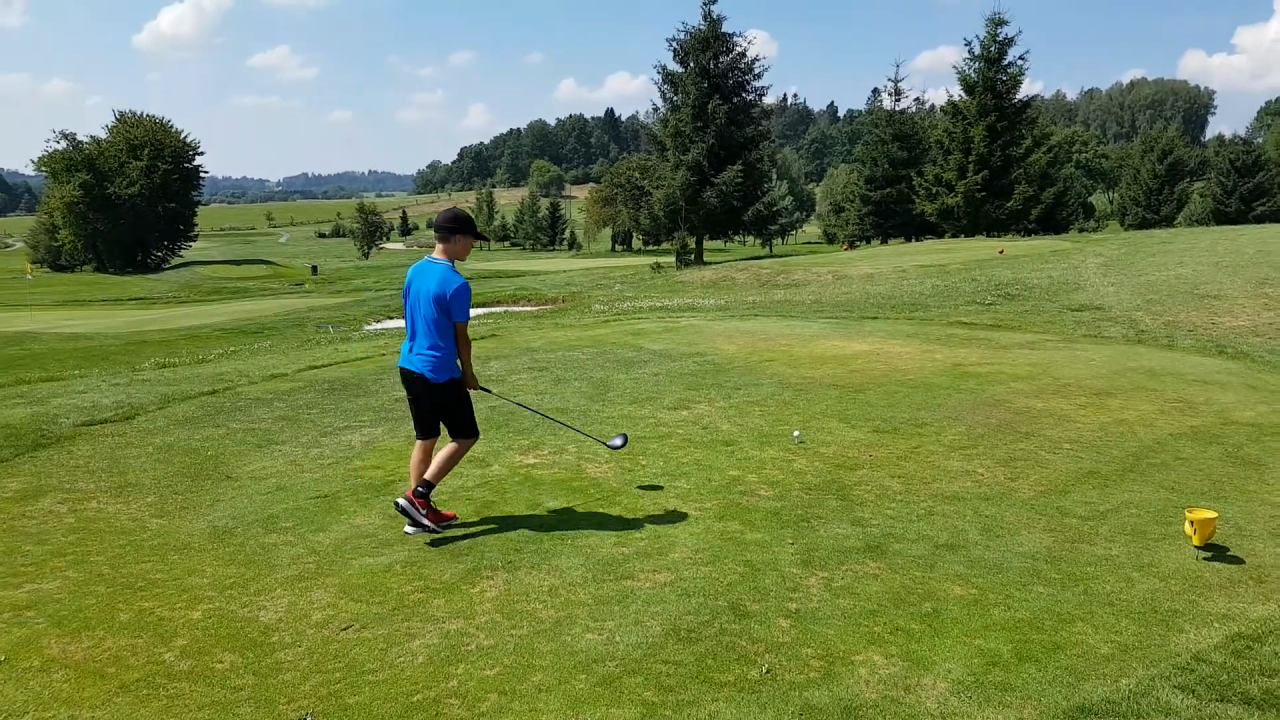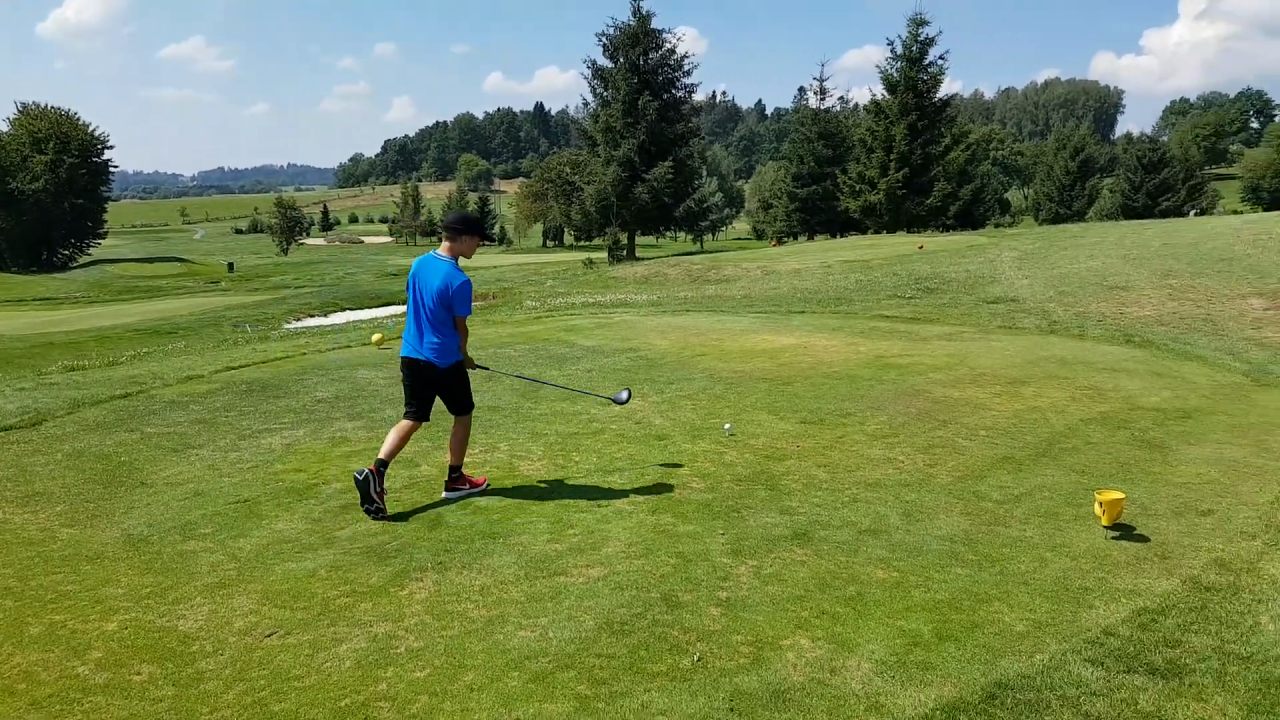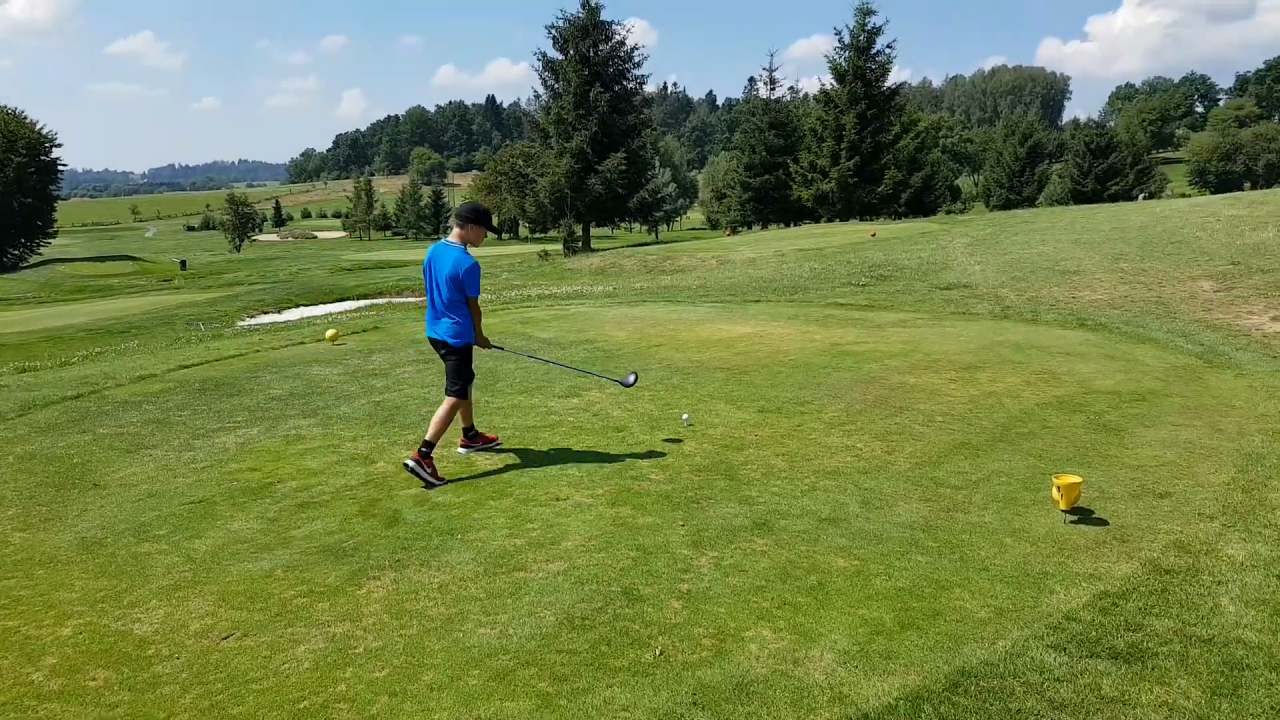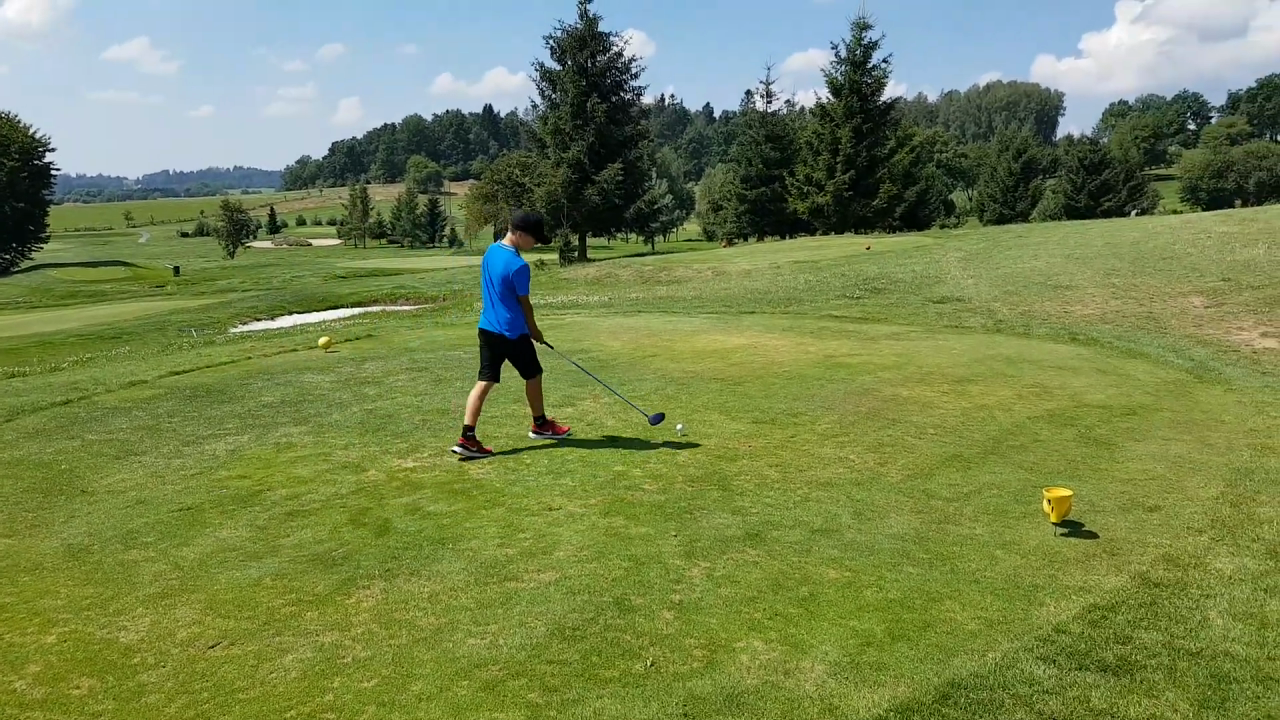
dt=0.5s
person 1, frame 1
left shoulder: (414, 271)
right shoulder: (456, 284)
right elbow: (460, 337)
right wrist: (467, 373)
left hip: (410, 365)
right hip: (439, 372)
left knee: (426, 437)
right knee: (466, 437)
left ankle: (420, 511)
right ankle: (417, 496)
person 1, frame 2
left shoulder: (418, 264)
right shoulder: (459, 281)
right elbow: (460, 327)
right wrist: (463, 356)
left hip: (410, 355)
right hip: (443, 359)
left knee: (413, 418)
right knee: (463, 414)
left ankle: (375, 472)
right ankle: (454, 480)
person 1, frame 3
left shoulder: (432, 251)
right shoulder: (468, 264)
right elbow: (473, 306)
right wrist: (479, 336)
left hip: (435, 331)
right hip: (457, 336)
left knee: (463, 383)
right knee: (454, 397)
left ankle: (470, 437)
right ankle: (422, 456)
person 1, frame 4
left shoulder: (490, 252)
right shoulder: (518, 266)
right elbow: (525, 304)
right wrist: (535, 331)
left hip: (487, 327)
right hip: (512, 332)
left knee: (486, 381)
right knee: (533, 375)
left ankle: (467, 439)
right ankle: (540, 425)
